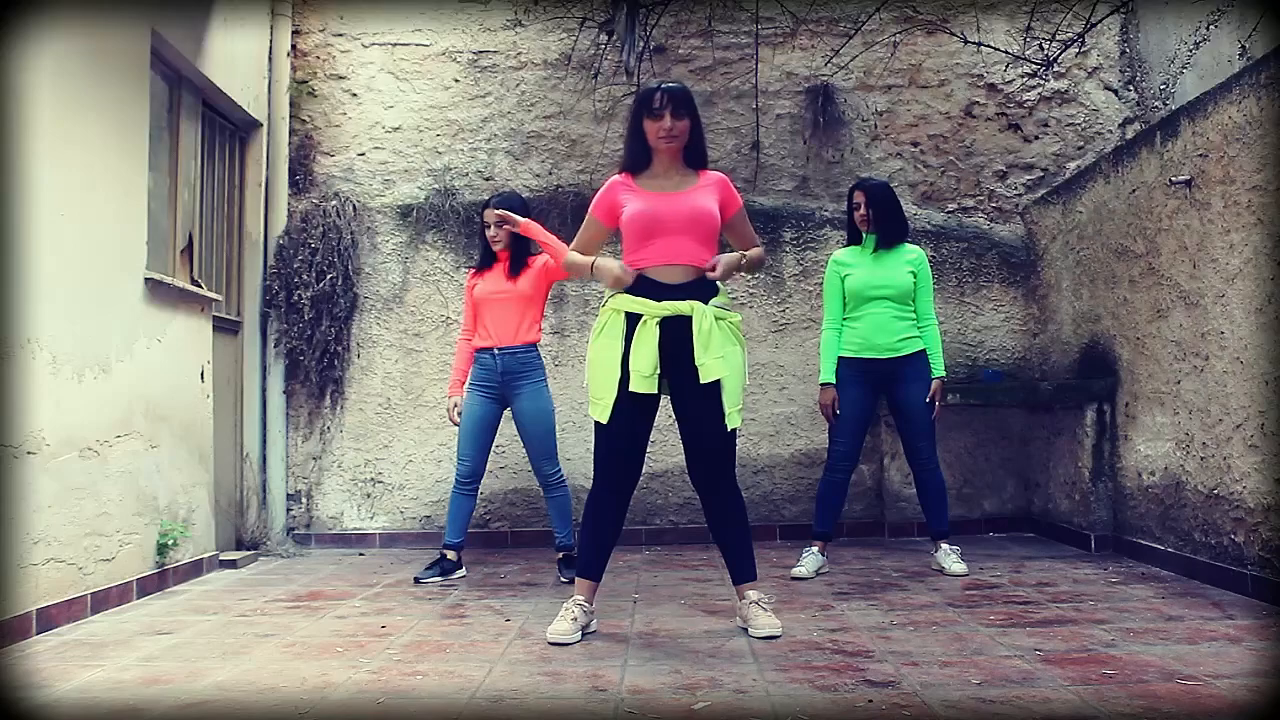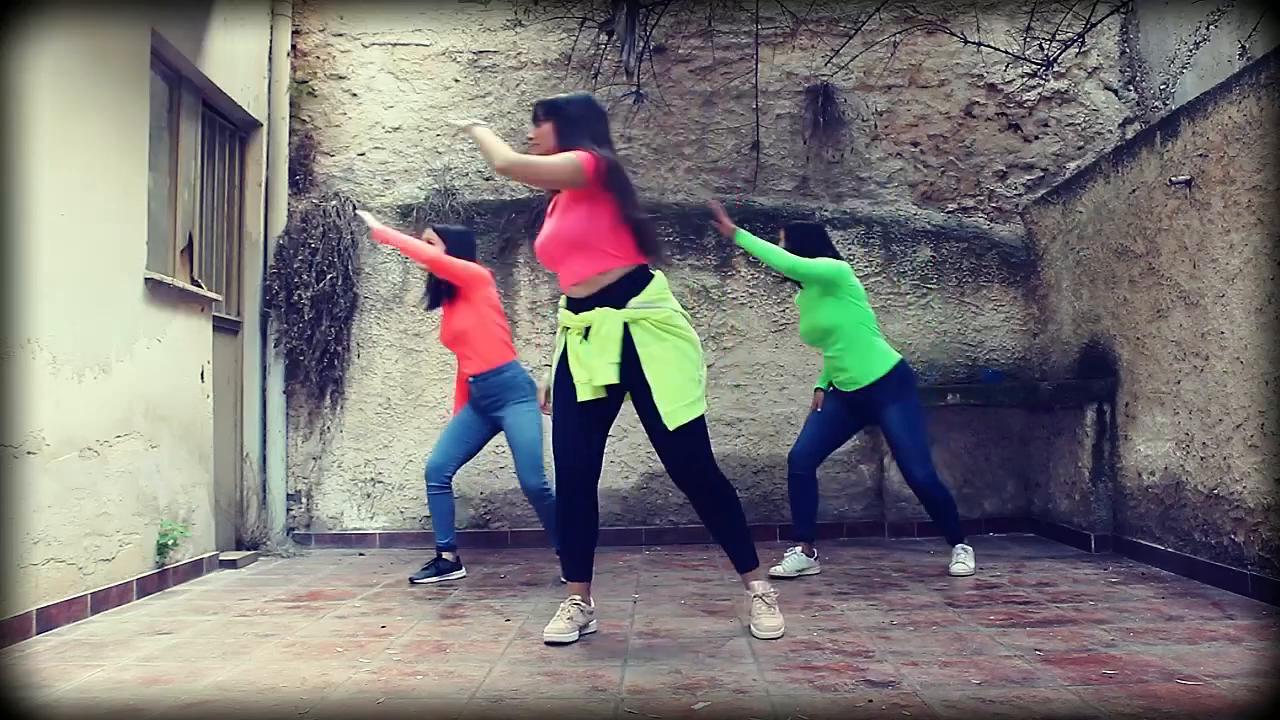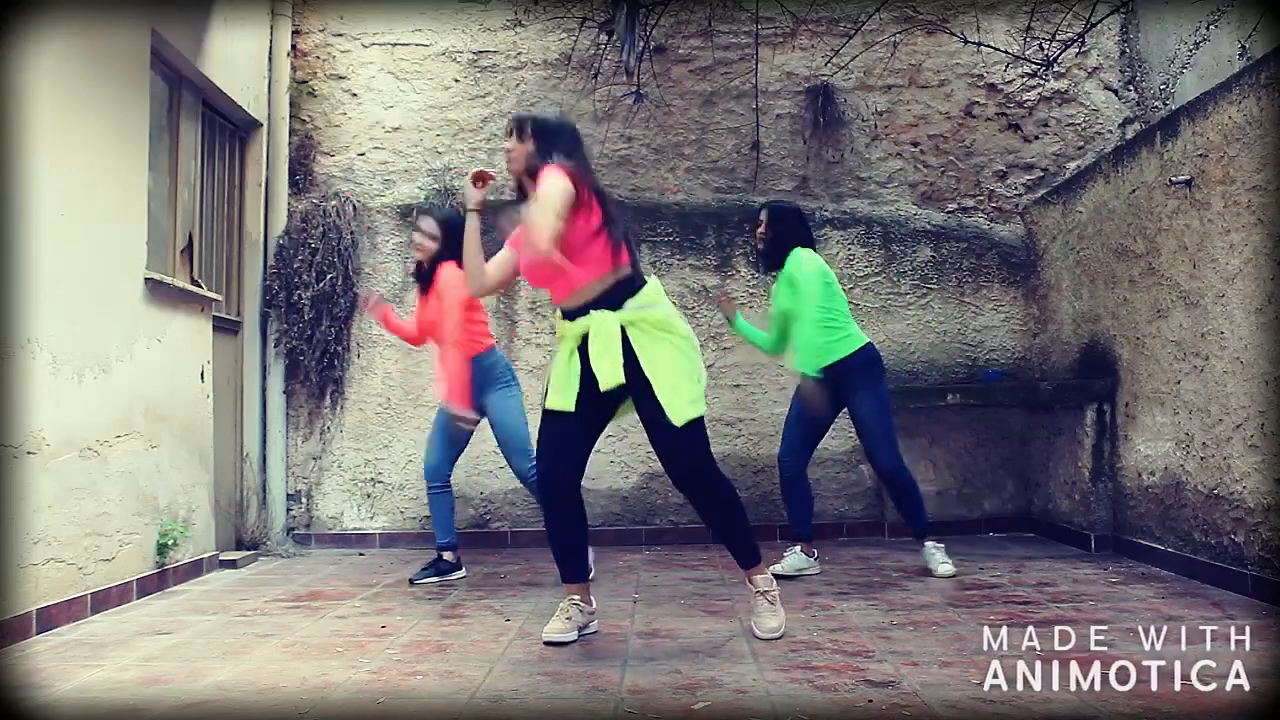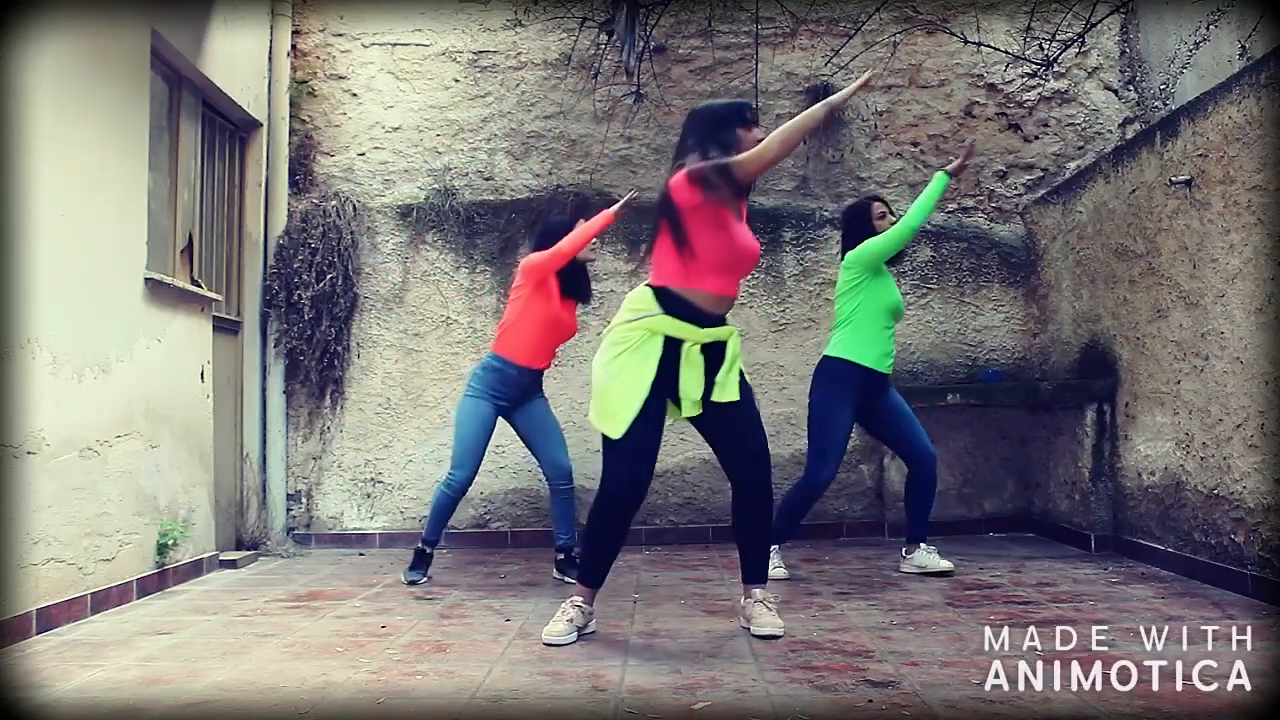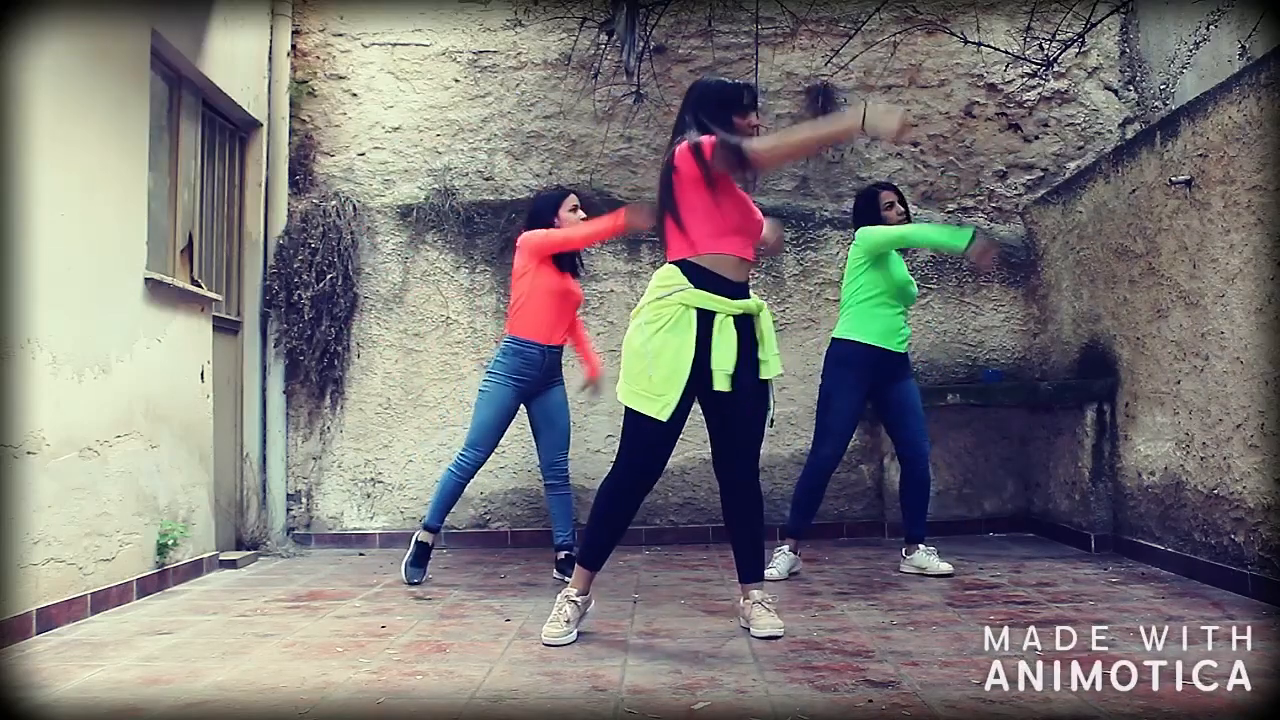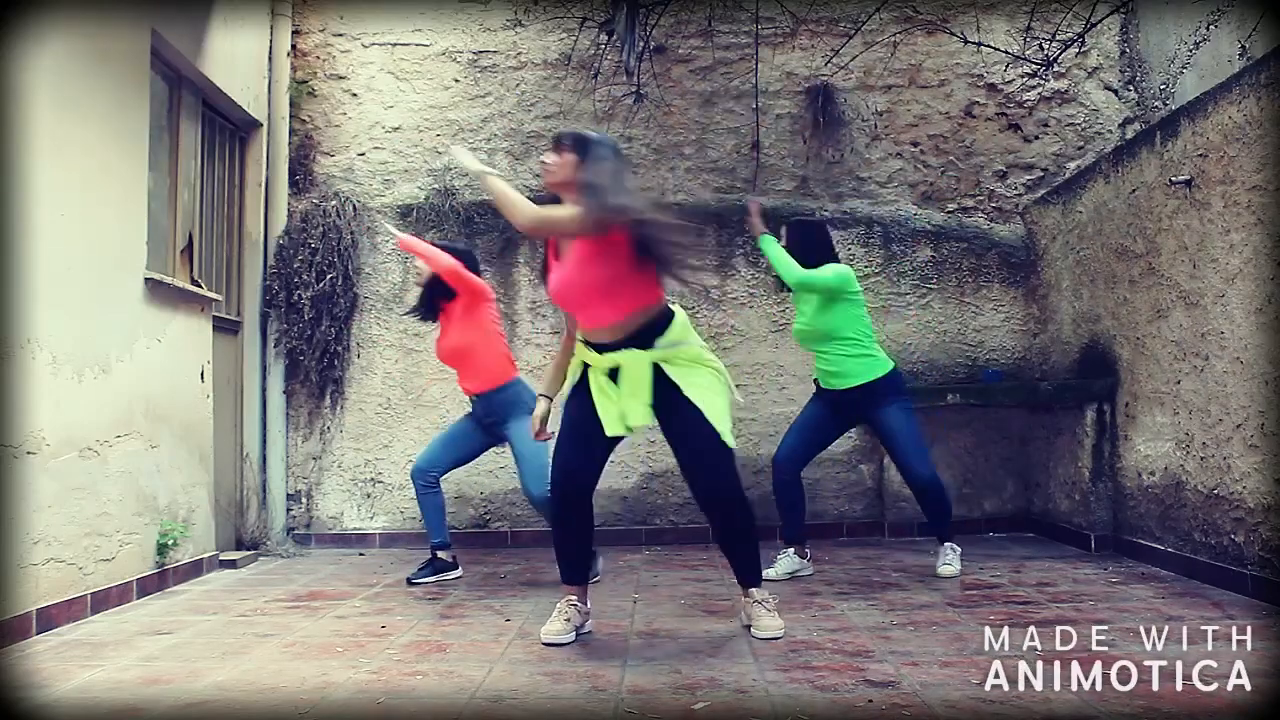
dt=0.7s
person 1, frame 1
left shoulder: (716, 186)
right shoulder: (618, 189)
left elbow: (755, 250)
right elbow: (574, 255)
left wrist: (736, 259)
right wrist: (599, 266)
left hip: (702, 330)
right hip: (632, 327)
left knee: (714, 469)
right knee: (614, 470)
left ankle: (749, 594)
right ankle: (582, 600)
person 1, frame 2
left shoulder: (591, 166)
right shoulder: (557, 205)
left elbow: (508, 163)
left wrist: (480, 130)
right wrist: (555, 365)
left hip: (640, 329)
right hip: (584, 339)
left knee: (692, 466)
right knee: (572, 476)
left ankle: (755, 585)
right ankle: (578, 601)
person 1, frame 3
left shoulder: (554, 179)
right shoulder: (521, 236)
left elbow: (543, 226)
right elbow: (477, 286)
right wrist: (474, 211)
left hip: (636, 334)
right hip: (582, 349)
left knee: (691, 467)
right knee: (553, 475)
left ankle: (759, 580)
right ankle: (579, 601)
person 1, frame 4
left shoulder: (734, 202)
right shoulder: (693, 184)
right elbow: (767, 155)
right wrist: (832, 102)
left hip: (711, 347)
right hip: (652, 343)
left knee: (752, 472)
right knee: (625, 482)
left ankle: (754, 595)
right ankle: (581, 601)
person 1, frame 5
left shoulder: (724, 177)
right shoulder: (695, 153)
right elbow: (776, 148)
left wrist: (760, 234)
right wrist: (864, 120)
left hip: (737, 326)
right hip: (684, 318)
left knee: (739, 467)
right knee: (637, 466)
left ankle: (752, 594)
right ankle: (576, 592)
person 1, frame 6
left shoulder: (609, 217)
right shoulder: (558, 243)
left elbow: (526, 218)
left wrist: (482, 170)
right wrist: (548, 394)
left hip: (663, 362)
right hip: (599, 370)
left knee: (717, 483)
right knee: (567, 487)
left ankle: (754, 594)
right ankle: (574, 602)
person 2, frame 1
left shoulder: (913, 256)
right shoulder: (842, 260)
left elbow: (928, 318)
right elbow: (831, 323)
left wrist: (938, 373)
right wrist: (827, 380)
left hip: (907, 366)
right hip: (854, 368)
left knee: (924, 458)
right knee: (840, 460)
left ankle: (942, 547)
right ankle: (818, 550)
person 2, frame 2
left shoulder: (835, 271)
right shoulder: (804, 297)
left elbow: (791, 265)
left wrist: (735, 234)
right wrist: (822, 386)
left hip: (889, 385)
right hip: (845, 394)
left knee: (920, 475)
right knee: (800, 461)
left ankle: (959, 545)
right ankle: (804, 552)
person 2, frame 3
left shoulder: (803, 261)
right shoulder: (781, 283)
left elbow: (811, 314)
right elbow: (772, 345)
left wrist: (804, 370)
right wrist: (735, 319)
left hip: (855, 368)
right hip: (817, 379)
left knee: (886, 462)
right knee: (790, 461)
left ankle: (926, 544)
right ankle: (804, 551)
person 2, frame 4
left shoulder: (880, 273)
right shoulder: (859, 258)
right elbow: (911, 225)
left wrist: (888, 372)
right wrist: (946, 176)
left hip: (875, 384)
right hip: (839, 378)
left knee: (924, 459)
right knee: (820, 474)
left ankle: (914, 550)
right ankle: (772, 547)
person 2, frame 5
left shoulder: (897, 255)
right shoulder: (868, 237)
right elbow: (913, 233)
right wrist: (968, 241)
left hip: (895, 364)
right hip: (852, 357)
left knee: (916, 456)
right knee: (824, 456)
left ankle: (914, 549)
right ankle: (789, 546)
person 2, frame 6
left shoulder: (839, 275)
right shoulder: (800, 295)
left elbow: (798, 276)
left wrist: (763, 236)
left hip: (880, 391)
right hip: (831, 397)
left knee: (922, 475)
right knee: (784, 463)
left ankle: (946, 545)
right ankle: (796, 553)
person 3, frame 1
left shoulder: (539, 267)
right shoulder: (477, 275)
right elbow: (467, 335)
left wrist: (526, 226)
right wrist: (455, 387)
left hip: (525, 370)
right hip: (483, 373)
left knee: (548, 471)
right knee: (467, 472)
left ankle: (567, 553)
right ankle: (451, 556)
person 3, frame 2
left shoulder: (476, 279)
right shoulder: (449, 301)
left elbow: (422, 255)
left wrist: (380, 230)
right wrist: (457, 415)
left hip: (511, 391)
right hip: (476, 400)
left knee: (533, 483)
right knee: (437, 470)
right ankle: (448, 558)
person 3, frame 3
left shoulder: (449, 274)
right shoulder: (429, 281)
left elbow: (452, 334)
right elbow: (418, 337)
left wrist: (453, 394)
right wrist: (383, 316)
left hip: (491, 378)
right hip: (461, 386)
left knee: (525, 468)
right knee: (434, 469)
right ankle: (449, 558)
person 3, frame 4
left shoulder: (572, 295)
right shoulder: (534, 269)
right elbow: (561, 252)
right wrist: (609, 214)
left hip: (529, 391)
right hip: (490, 381)
left knee: (560, 471)
right knee: (460, 477)
left ankle: (565, 557)
right ankle: (425, 549)
person 3, frame 5
left shoulder: (568, 266)
right shoulder: (531, 242)
left elbow: (571, 320)
right elbow: (573, 237)
left wrist: (592, 364)
right wrist: (623, 222)
left hip: (550, 372)
right hip: (515, 363)
left knee: (556, 469)
right knee: (471, 458)
left ankle: (565, 556)
right ankle: (425, 537)
person 3, frame 6
left shoulder: (475, 296)
right shoulder: (445, 314)
left elbow: (452, 269)
left wrist: (406, 241)
left hip: (516, 407)
right hip: (482, 414)
left knee: (540, 491)
right knee: (424, 470)
right ankle: (444, 557)
